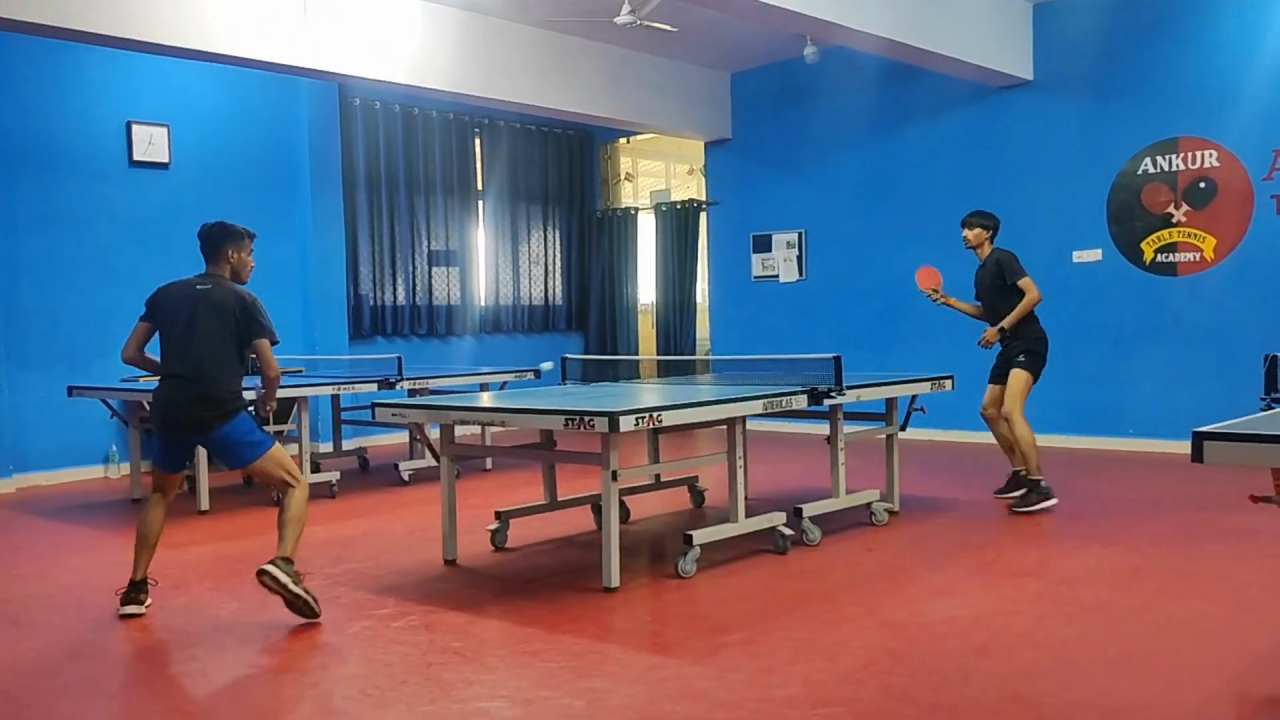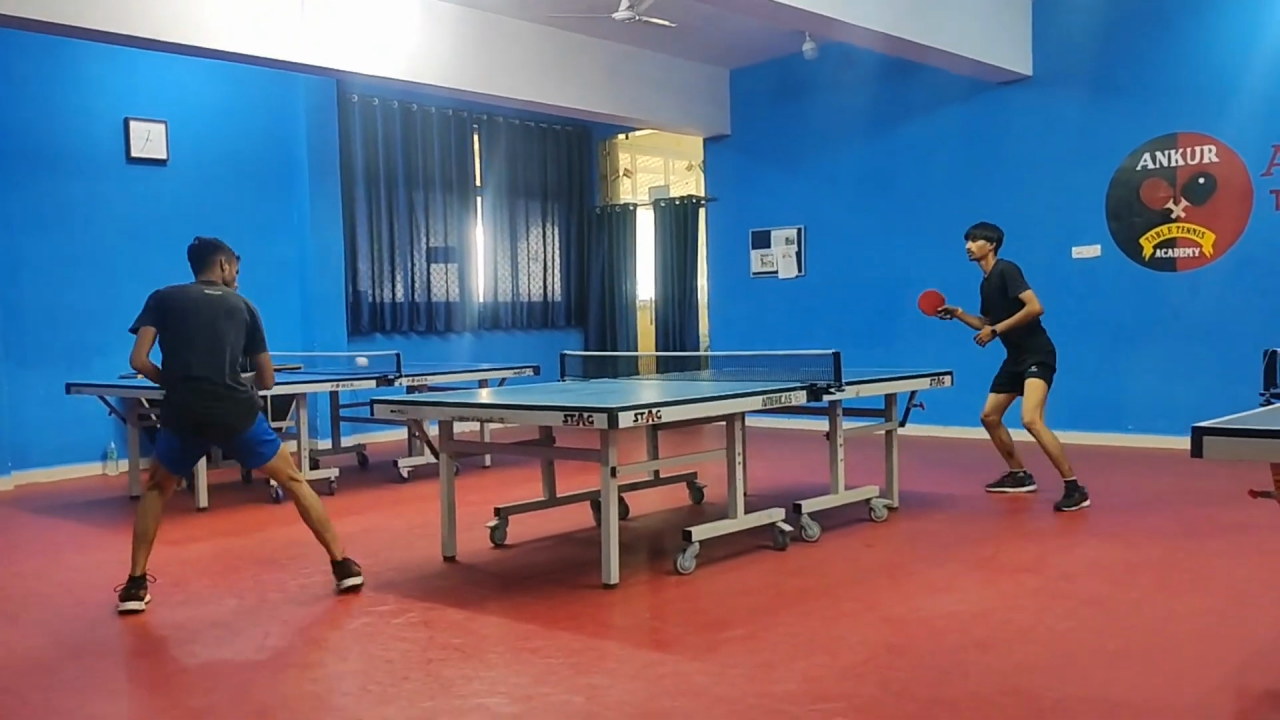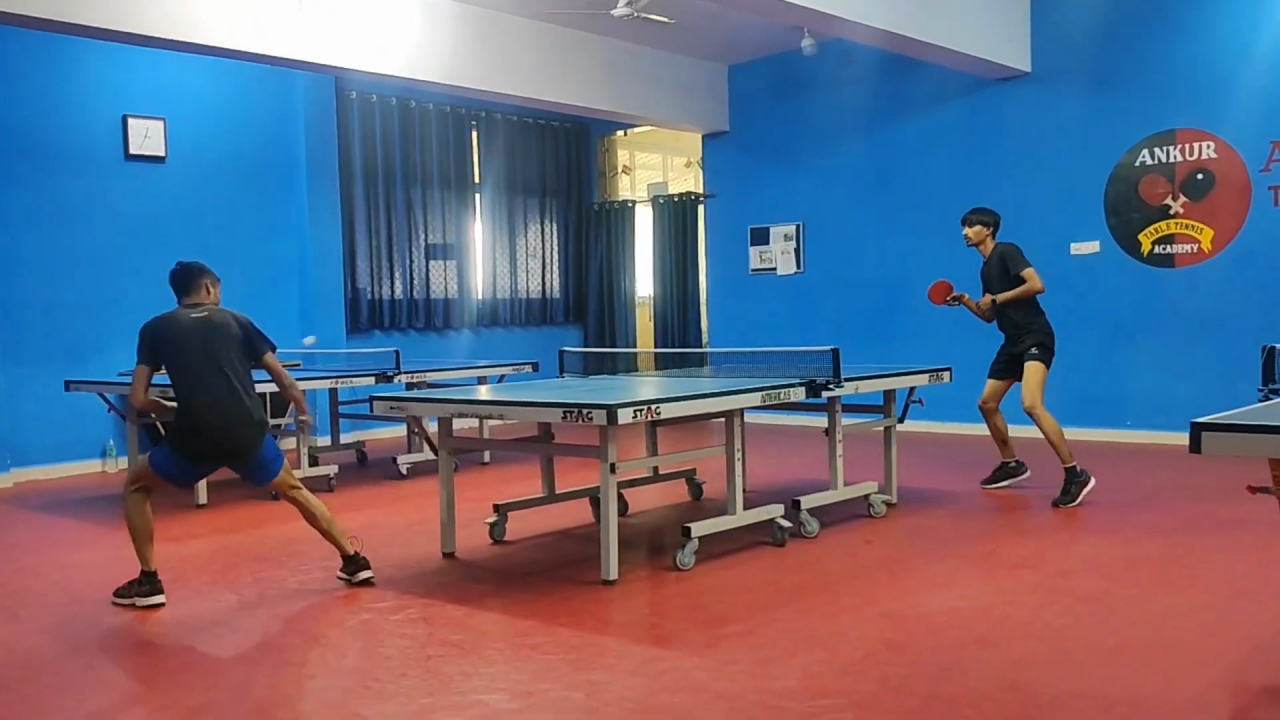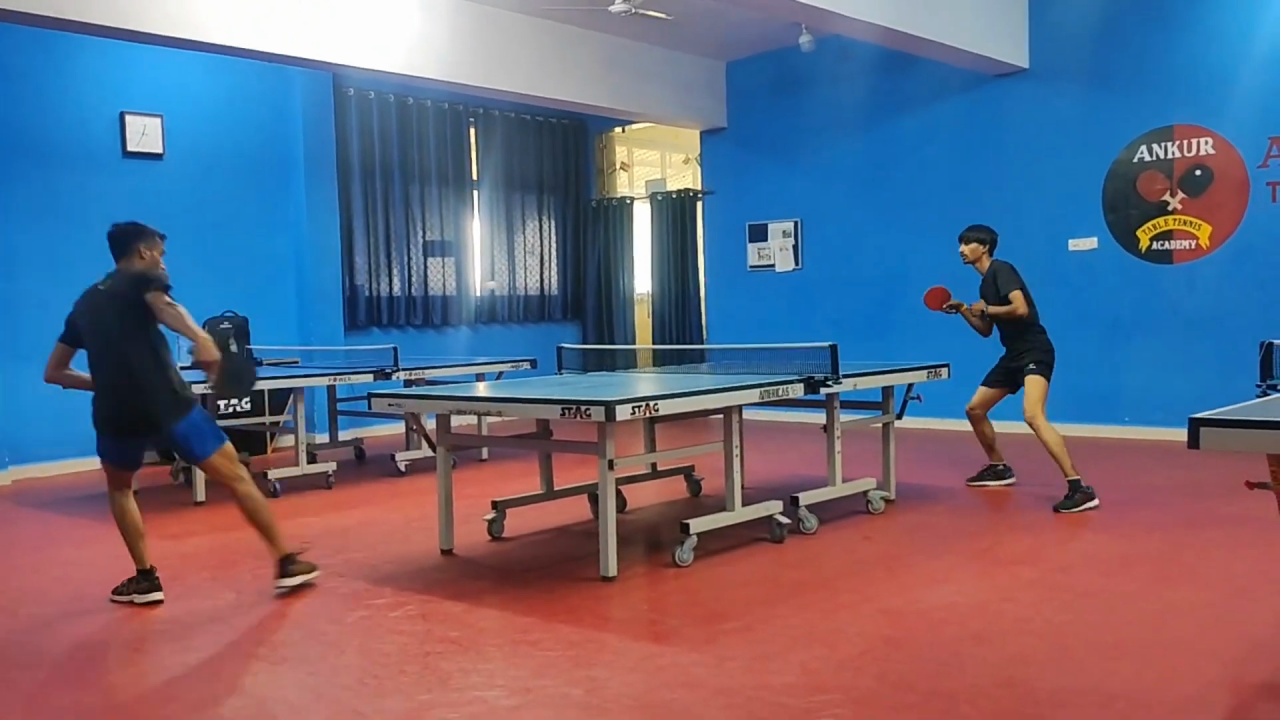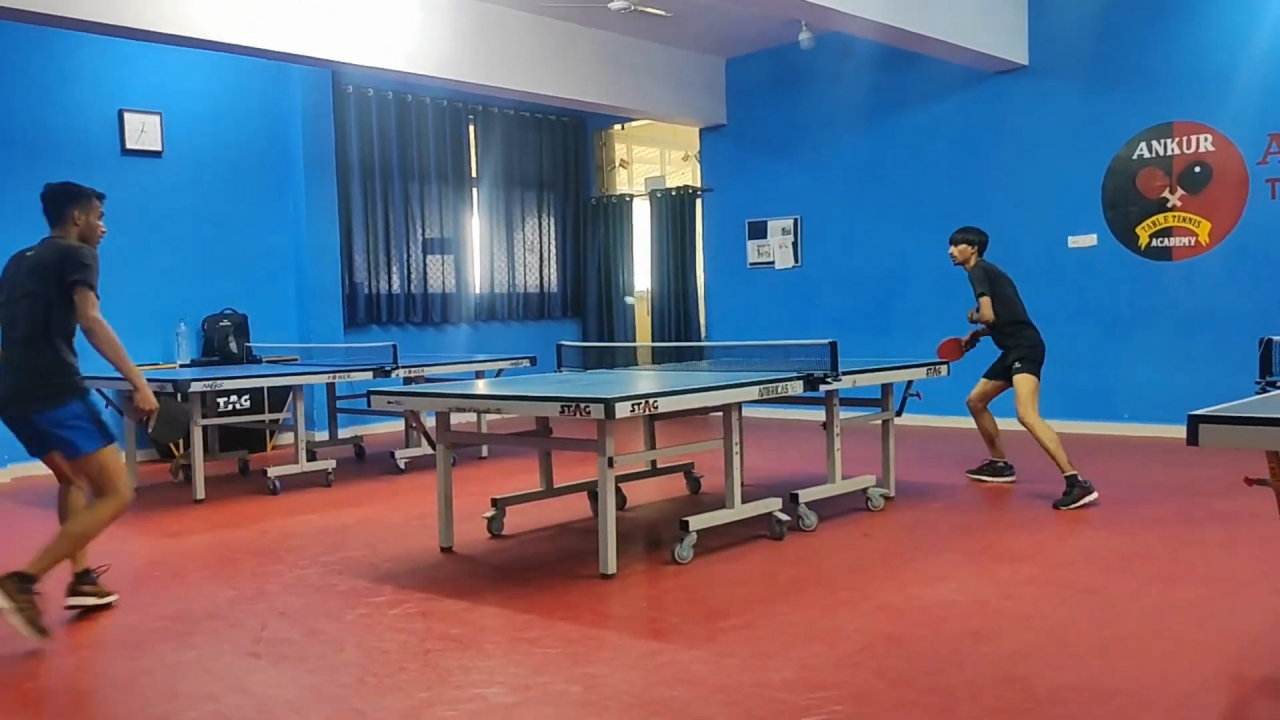
dt=0.2s
person 1, frame 1
left shoulder: (165, 294)
right shoulder: (243, 301)
left elbow: (129, 353)
right elbow: (270, 370)
right wrist: (269, 397)
left hip: (170, 411)
right hip: (221, 412)
left knee: (162, 493)
right knee: (294, 484)
left ankle: (135, 589)
right ankle: (282, 564)
person 1, frame 2
left shoulder: (163, 298)
right shoulder: (242, 306)
left elbow: (139, 362)
right elbow: (265, 378)
left hip: (184, 413)
right hip: (238, 413)
left knee: (157, 488)
right knee: (295, 483)
left ankle: (137, 584)
right ankle: (342, 564)
person 1, frame 3
left shoulder: (156, 329)
right shoulder: (236, 321)
left elbow: (136, 396)
right elbow: (282, 374)
right wrist: (299, 402)
left hip: (192, 437)
right hip: (247, 433)
left knee: (136, 488)
right knee: (296, 492)
left ankle: (148, 582)
right ankle: (354, 561)
person 1, frame 4
left shoulder: (86, 303)
right shoulder: (145, 278)
left elbow: (53, 372)
right elbow: (166, 308)
right wrist: (205, 343)
left hip: (114, 413)
right hip: (168, 403)
left knee: (118, 488)
right knee: (236, 480)
left ankle: (146, 577)
right ankle: (285, 561)
person 1, frame 5
right shoulder: (74, 256)
right elbow: (91, 319)
right wrist: (137, 380)
right hip: (55, 394)
left knee: (74, 478)
right knee: (118, 495)
left ankle: (81, 578)
person 2, frame 1
left shoulder: (1003, 258)
right shoulder: (981, 269)
left elbow: (1033, 295)
right elbow: (984, 311)
left wrist: (1001, 327)
right wrist: (946, 299)
left hip: (1028, 343)
right hip: (1011, 347)
left knee: (1010, 412)
right knee: (990, 411)
left ankle: (1040, 487)
right ankle: (1022, 474)
person 2, frame 2
left shoulder: (1007, 270)
right shoulder: (986, 283)
left elbow: (1035, 308)
right elbow: (986, 324)
left wrist: (995, 330)
right wrist: (958, 314)
left hip: (1037, 355)
right hip: (1015, 358)
left knee: (1032, 420)
right knee: (990, 416)
left ankle: (1074, 487)
right ankle: (1020, 474)
person 2, frame 3
left shoulder: (1007, 251)
right shoulder: (986, 269)
left elbow: (1037, 285)
right elbow: (989, 315)
left wrist: (997, 298)
right wrist: (965, 300)
left hip: (1035, 337)
right hip: (1013, 342)
left knee: (1032, 404)
right knee: (987, 403)
left ankle: (1075, 475)
right ankle: (1012, 465)
person 2, frame 4
left shoulder: (1002, 270)
right shoulder: (987, 281)
left elbow: (1022, 309)
right elbow: (985, 329)
left wrist: (981, 311)
right wrist: (964, 310)
left hip: (1035, 352)
right hip: (1014, 356)
left knee: (1034, 417)
right knee: (975, 409)
left ankle: (1079, 487)
right ankle: (999, 468)
person 2, frame 5
left shoulder: (978, 271)
right shoulder: (990, 273)
left elbow: (987, 316)
left wrist: (975, 324)
right wrist: (977, 335)
left hip: (1023, 350)
right hip: (1013, 350)
left knee: (1027, 416)
right knee: (975, 401)
left ankle: (1076, 482)
right ankle: (999, 463)
